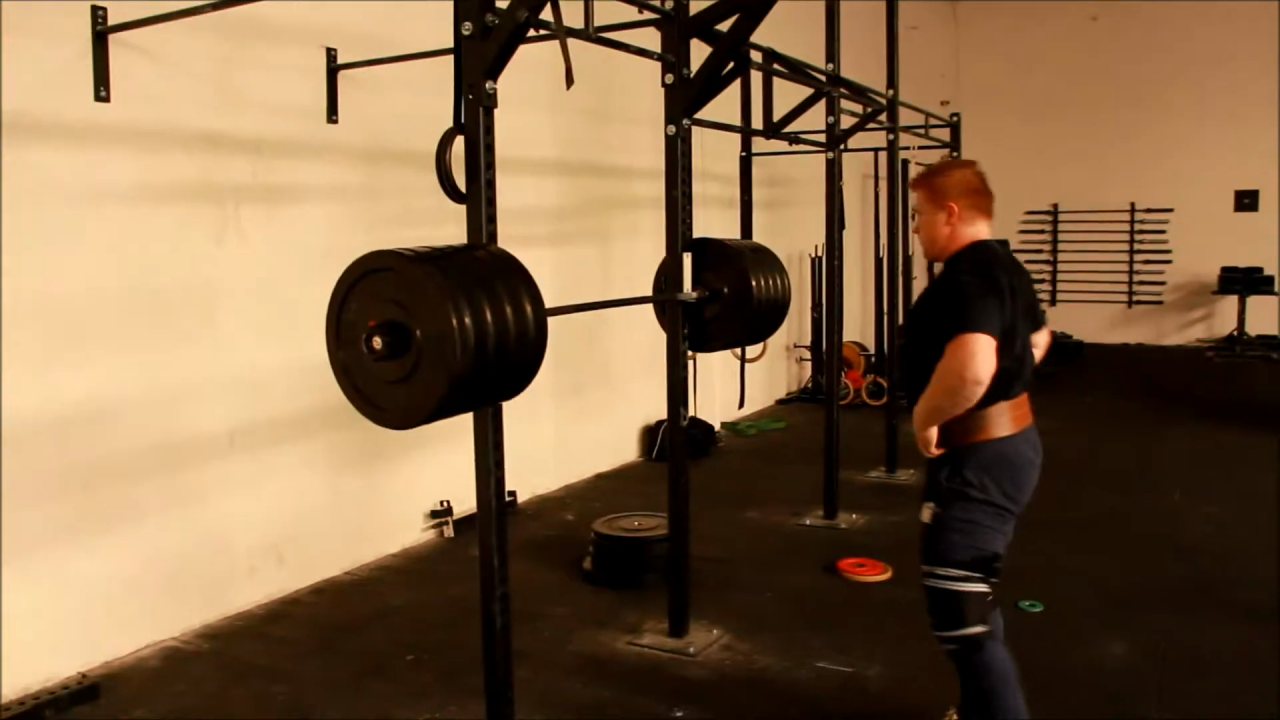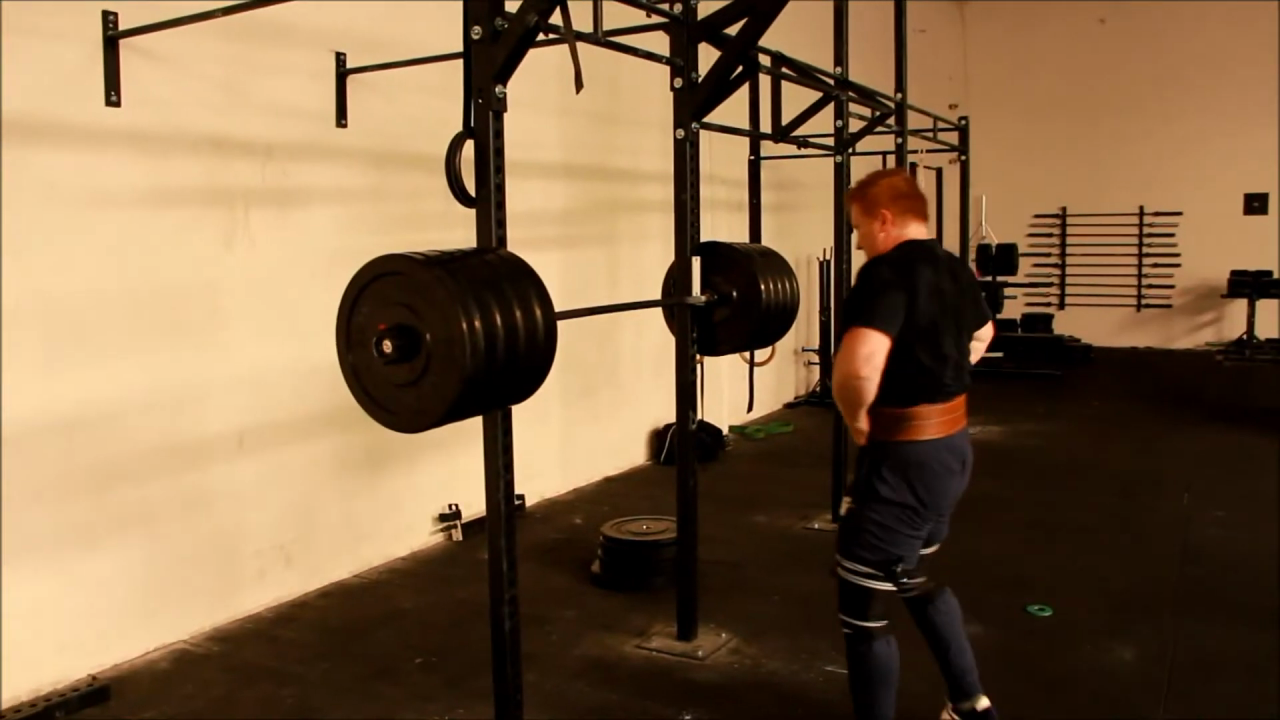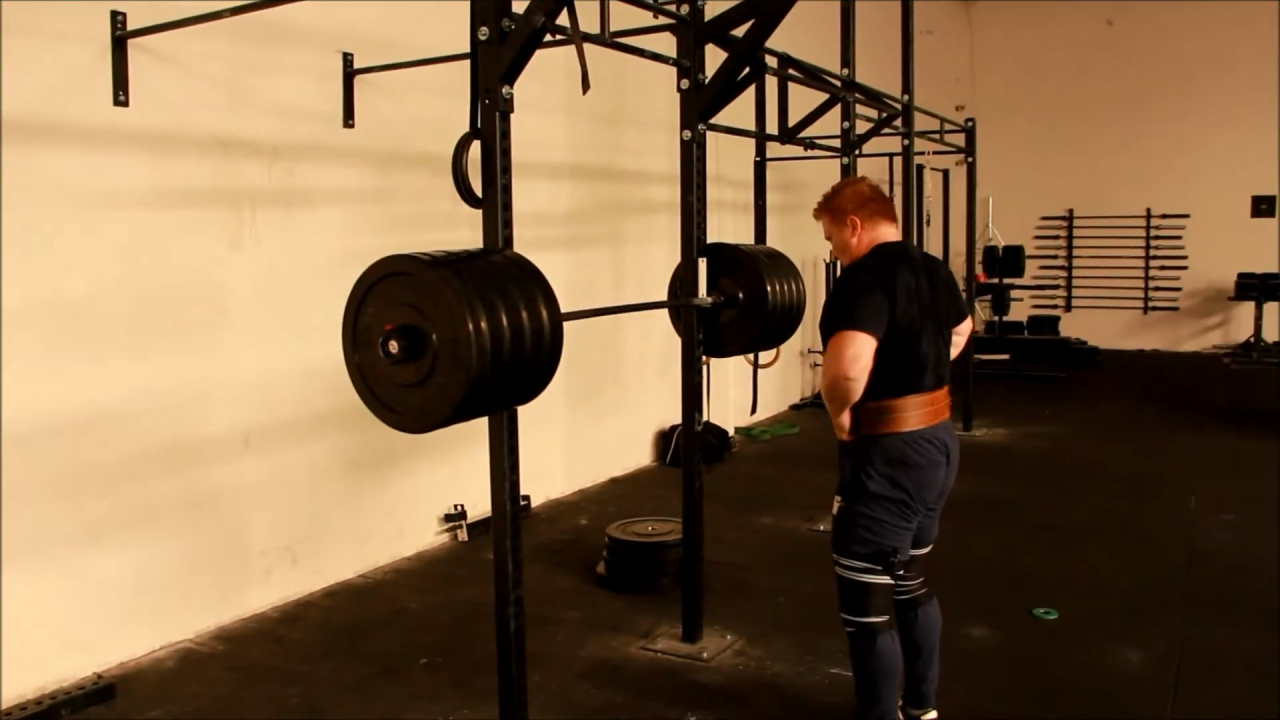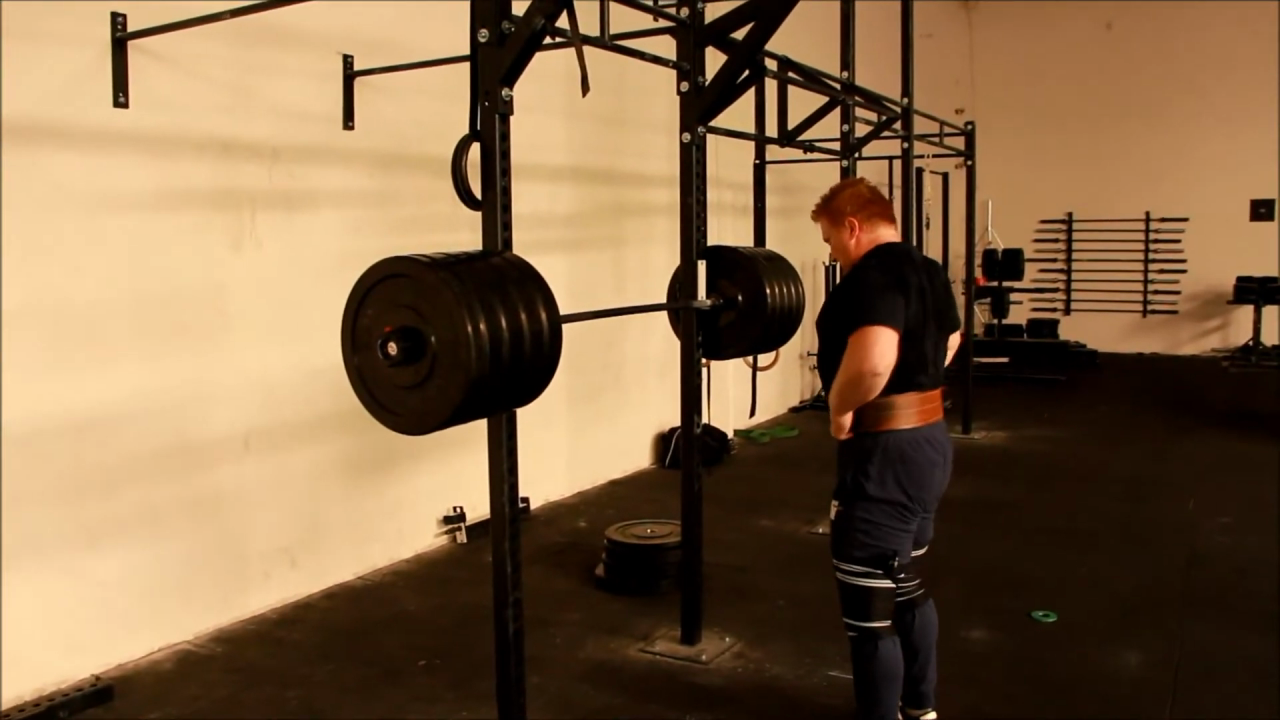
dt=0.7s
person 1, frame 1
left shoulder: (965, 278)
right shoulder: (1006, 268)
left elbow: (970, 367)
right elbow: (1038, 338)
left wrist: (923, 419)
left hip: (978, 461)
right hip: (1007, 447)
left knee: (960, 619)
right knee: (972, 597)
person 1, frame 2
left shoulder: (887, 274)
right shoulder: (955, 270)
left elbow: (858, 366)
right elbow: (980, 333)
left wrist: (855, 416)
left hip: (901, 458)
right hip: (949, 447)
left knee: (861, 607)
right knee: (913, 575)
person 1, frame 3
left shoulder: (867, 277)
right shoulder: (932, 269)
left elbow: (845, 367)
right elbow: (960, 331)
left wrist: (838, 410)
left hip: (888, 456)
right hip: (936, 444)
left knee: (865, 605)
right knee: (909, 582)
person 1, frame 4
left shoulder: (873, 276)
right shoulder: (928, 271)
left elbow: (871, 362)
right elbow: (949, 341)
left wrist: (840, 408)
left hip: (885, 456)
right hip: (928, 443)
left knee: (868, 607)
right knee: (906, 584)
